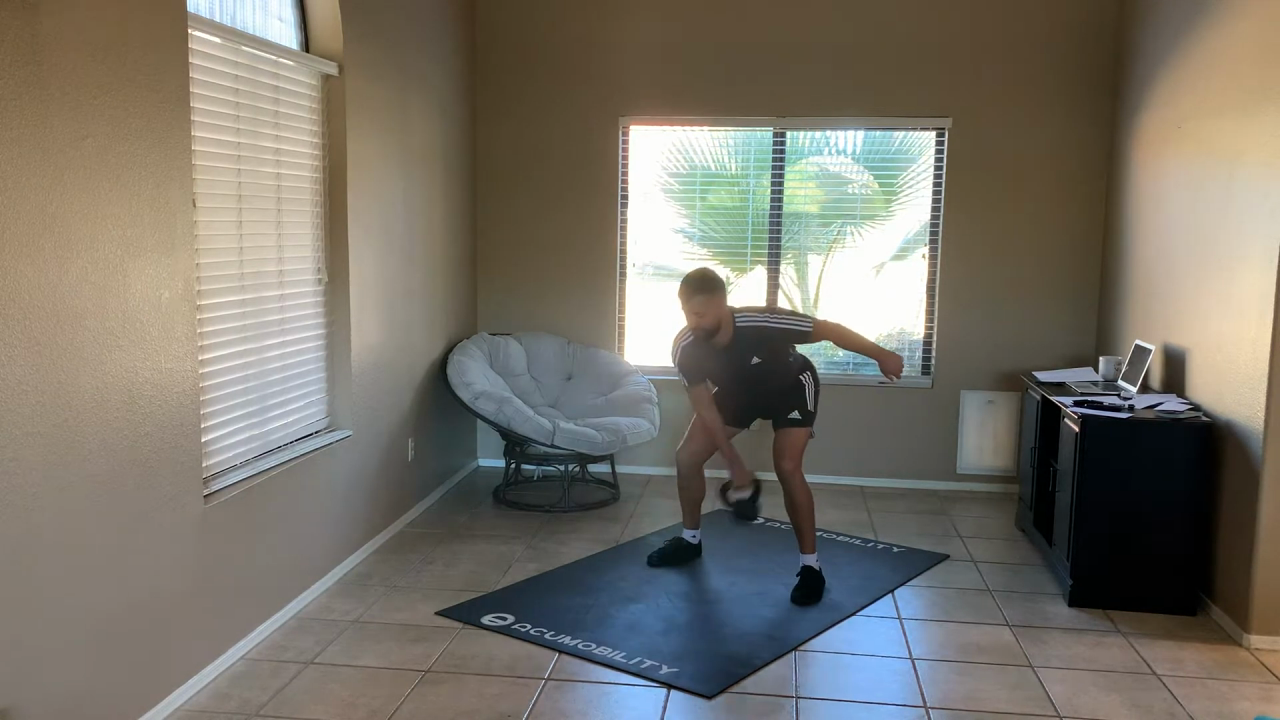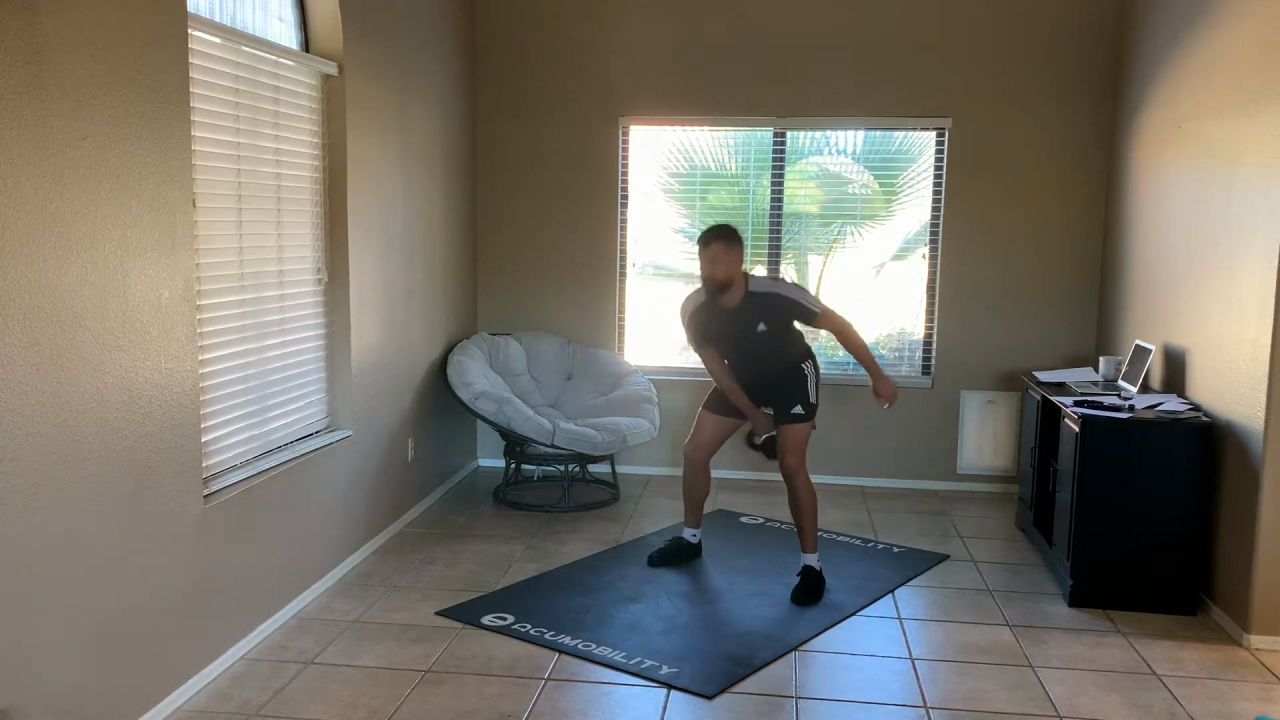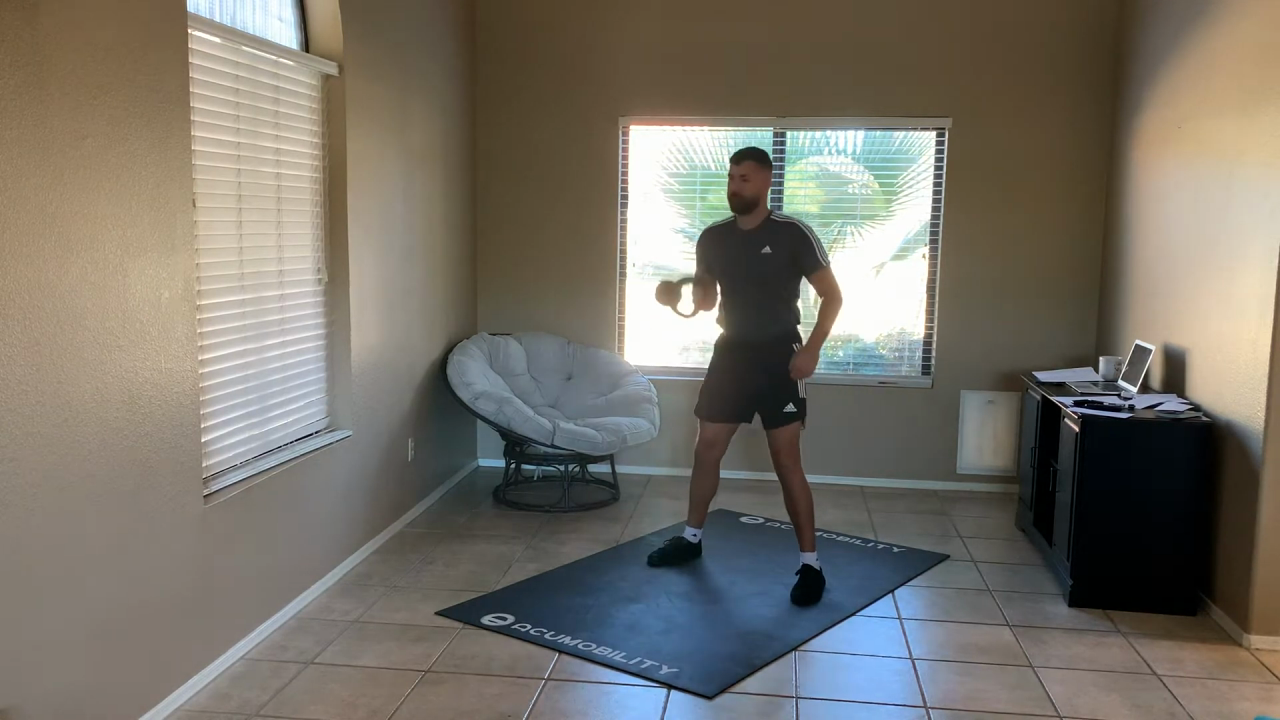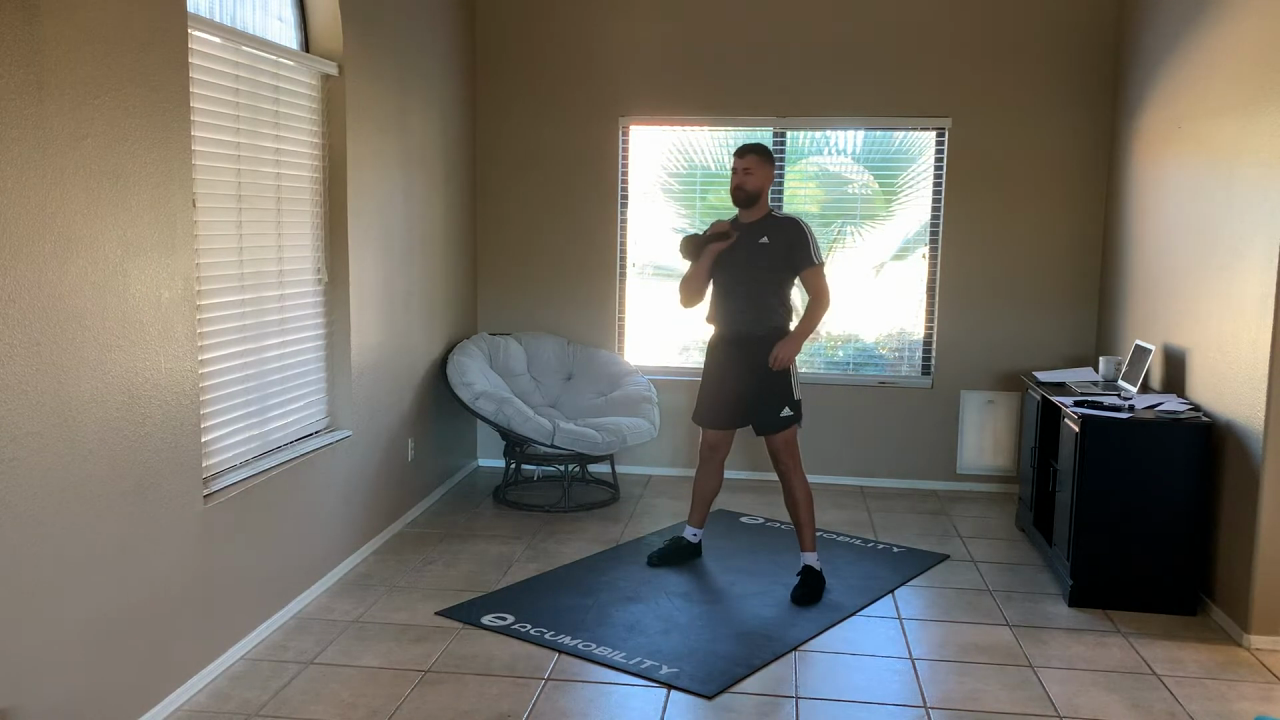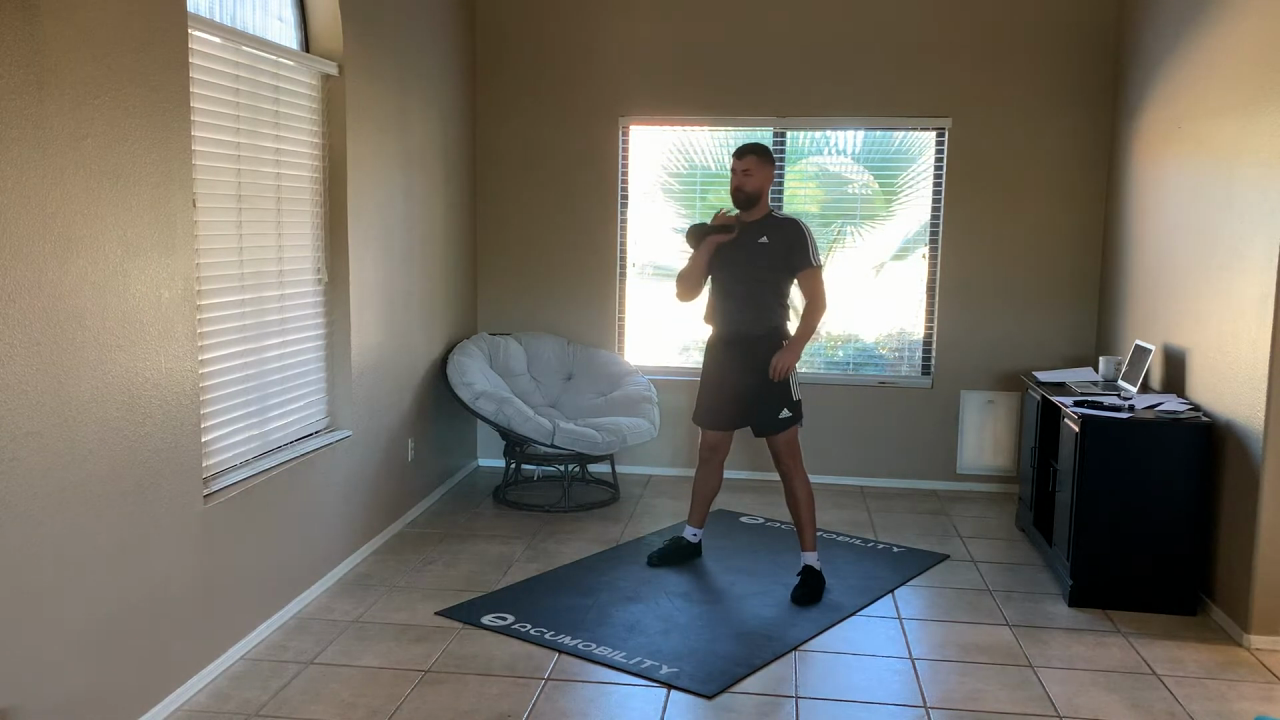
dt=0.4s
person 1, frame 1
left shoulder: (763, 324)
right shoulder: (685, 349)
left elbow: (828, 330)
right elbow: (706, 411)
left wrist: (881, 356)
right wrist: (735, 466)
left hip: (792, 387)
right hip: (739, 392)
left knee: (786, 467)
right knee: (687, 457)
left ankle: (810, 566)
right ankle: (690, 539)
person 1, frame 2
left shoulder: (776, 296)
right shoulder: (694, 311)
left elbow: (837, 326)
right elbow: (718, 368)
left wrist: (876, 375)
right wrist: (753, 414)
left hip: (792, 373)
right hip: (742, 377)
left knee: (791, 462)
right knee: (695, 451)
left ankle: (811, 565)
right ankle: (690, 538)
person 1, frame 3
left shoulder: (793, 234)
right shoulder: (713, 237)
left elbow: (832, 295)
right elbow: (706, 301)
left wrist: (812, 347)
right wrist: (700, 293)
left hip: (778, 354)
right hip: (730, 351)
left knee: (785, 460)
right knee: (706, 448)
left ankle: (810, 564)
right ankle: (691, 538)
person 1, frame 4
left shoulder: (791, 230)
right shoulder: (718, 234)
left elbow: (820, 295)
right elbow: (688, 298)
left wrist: (795, 339)
right wrist: (709, 252)
left hip: (768, 354)
right hip: (723, 351)
left knee: (785, 459)
right knee: (711, 450)
left ankle: (810, 564)
right ankle: (691, 537)
person 1, frame 5
left shoulder: (790, 231)
right shoulder: (718, 231)
left elbow: (816, 299)
right elbow: (684, 291)
left wrist: (793, 348)
right wrist: (708, 243)
left hip: (767, 353)
right hip: (722, 351)
left knee: (787, 459)
right knee: (710, 450)
left ankle: (811, 564)
right ankle: (691, 537)
